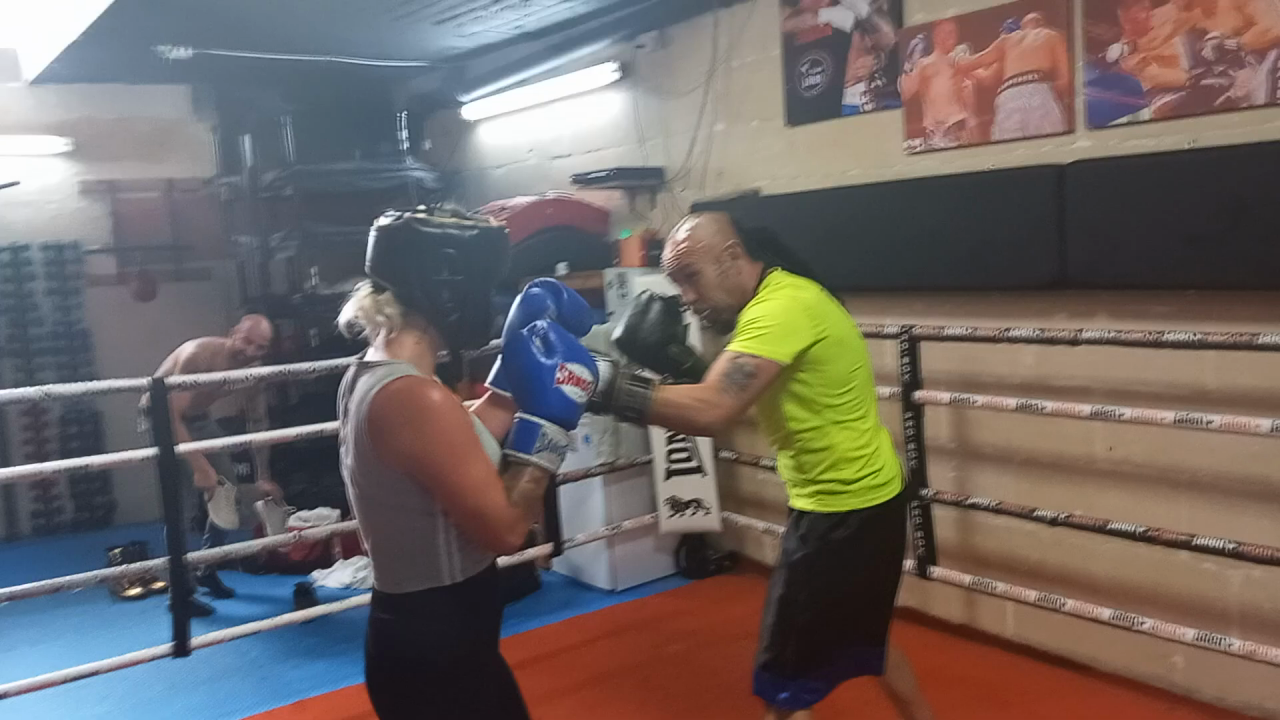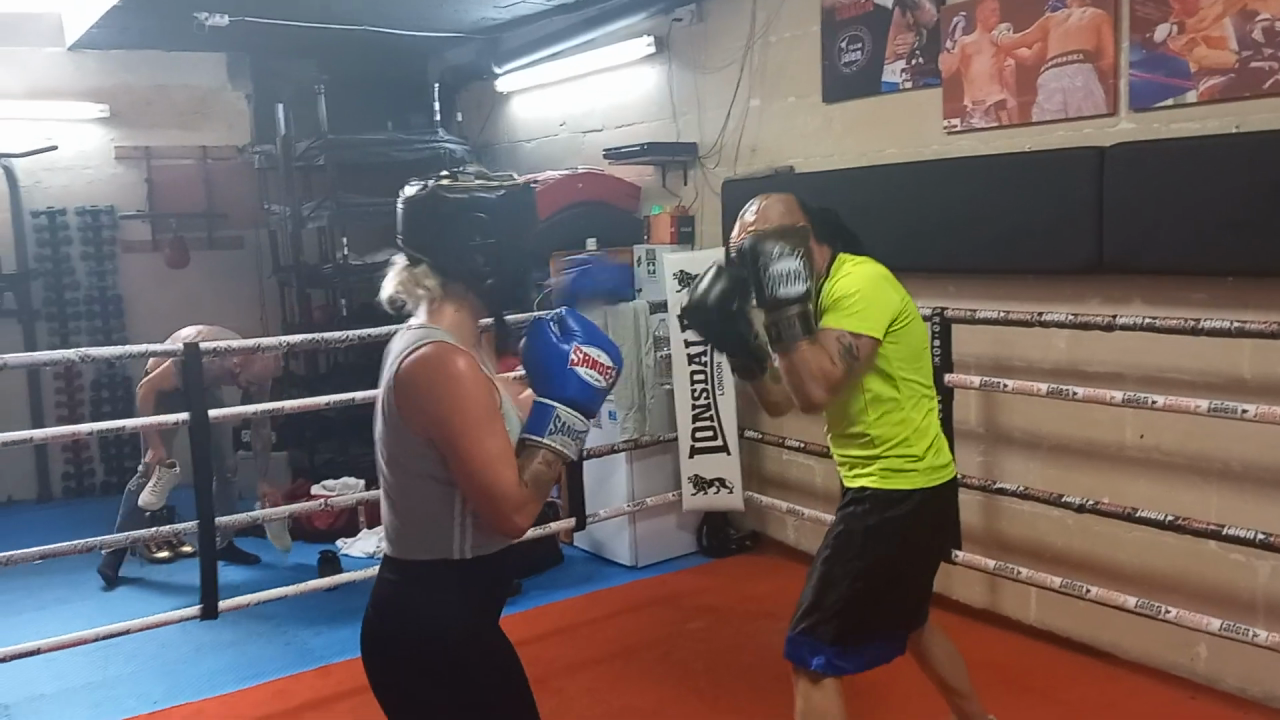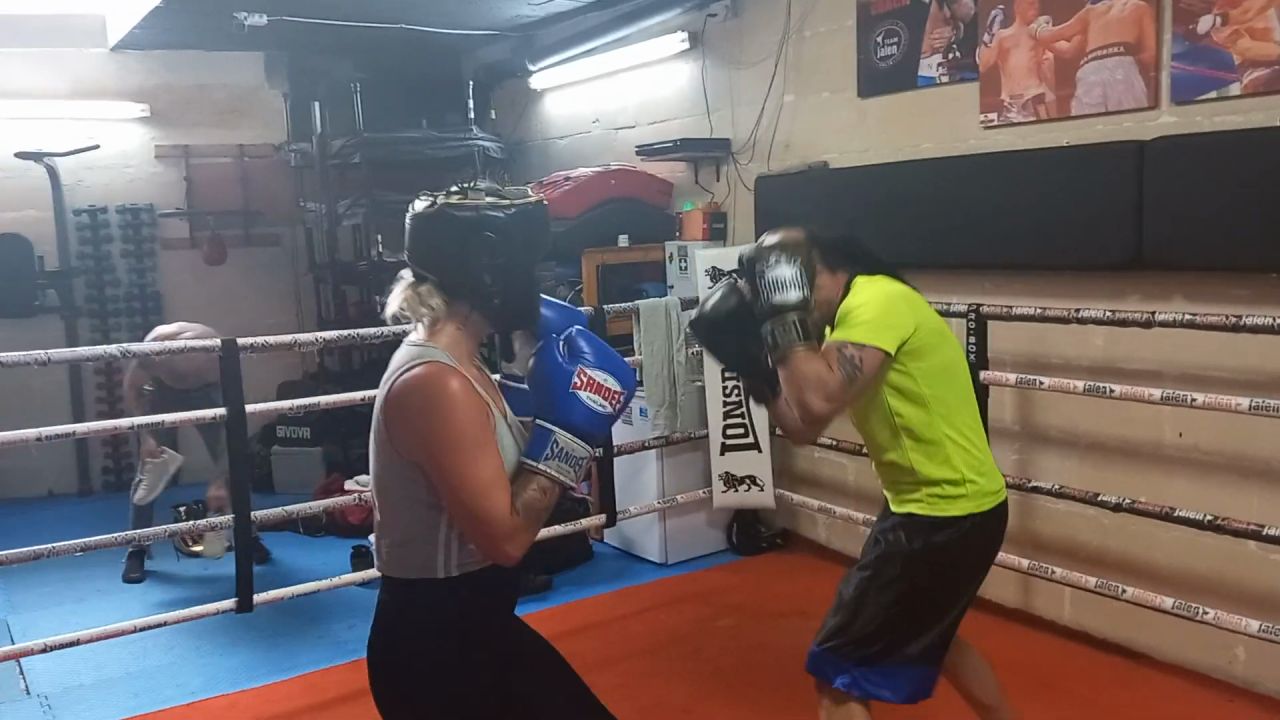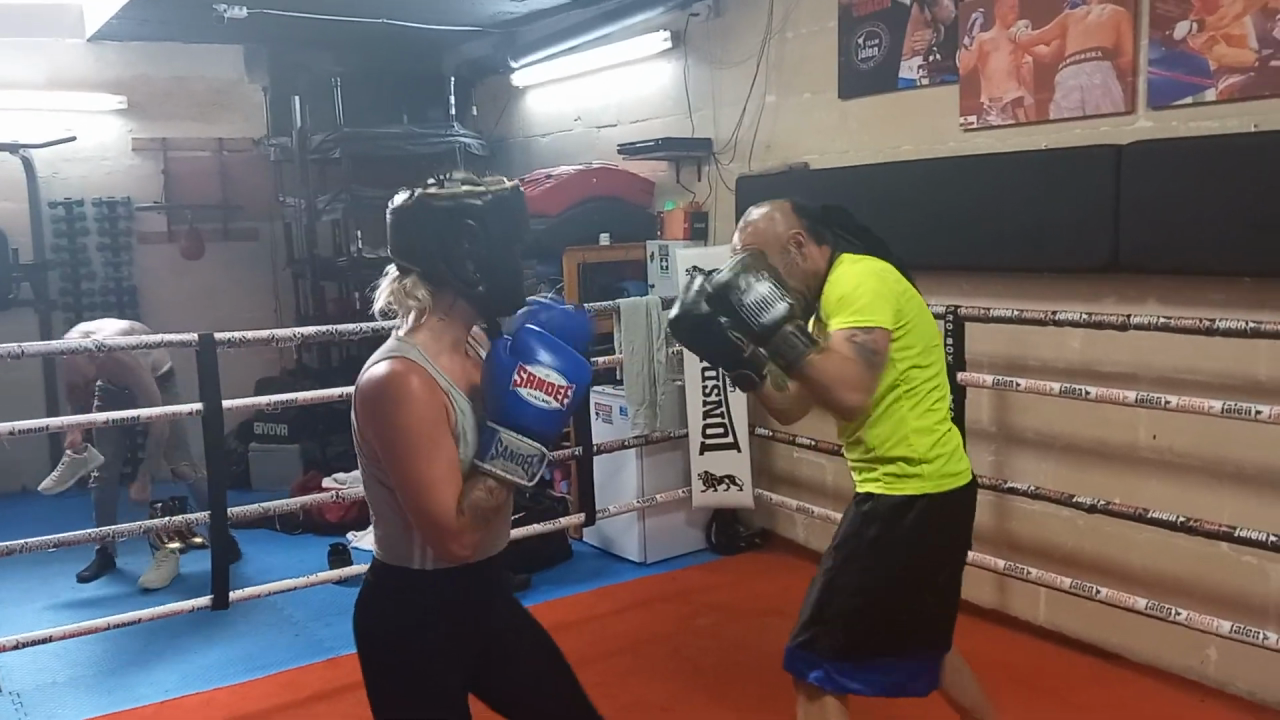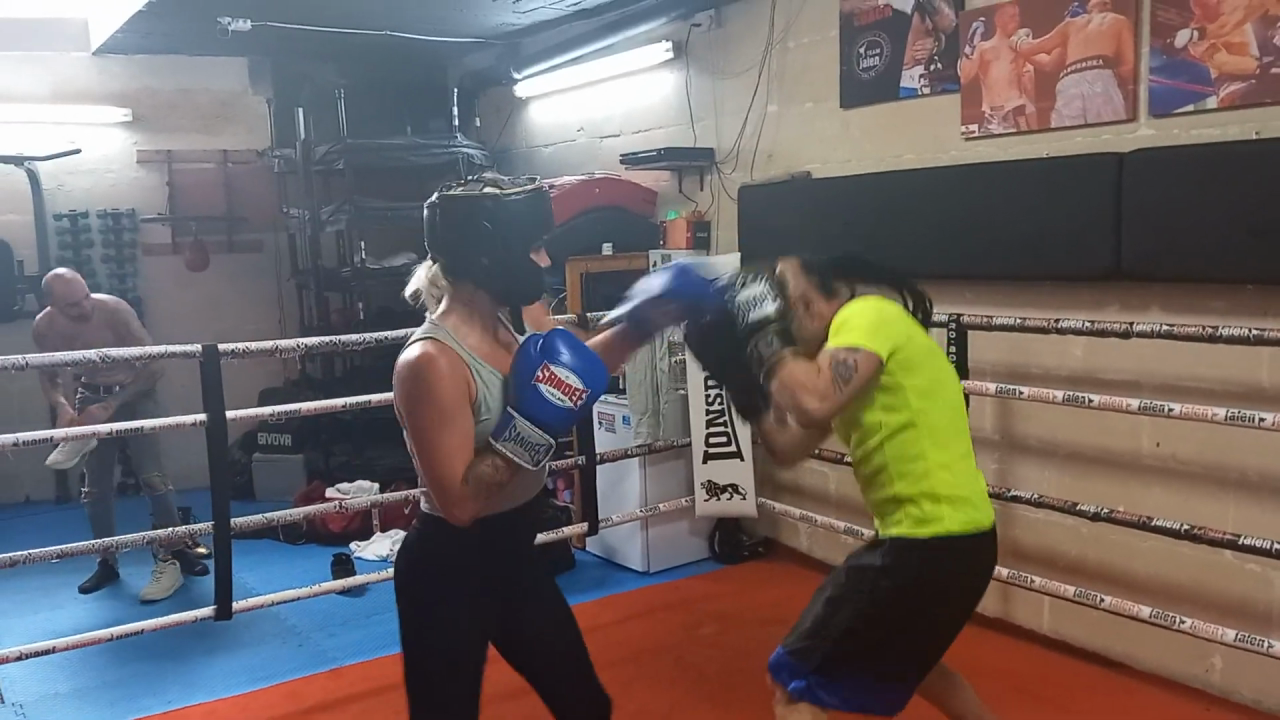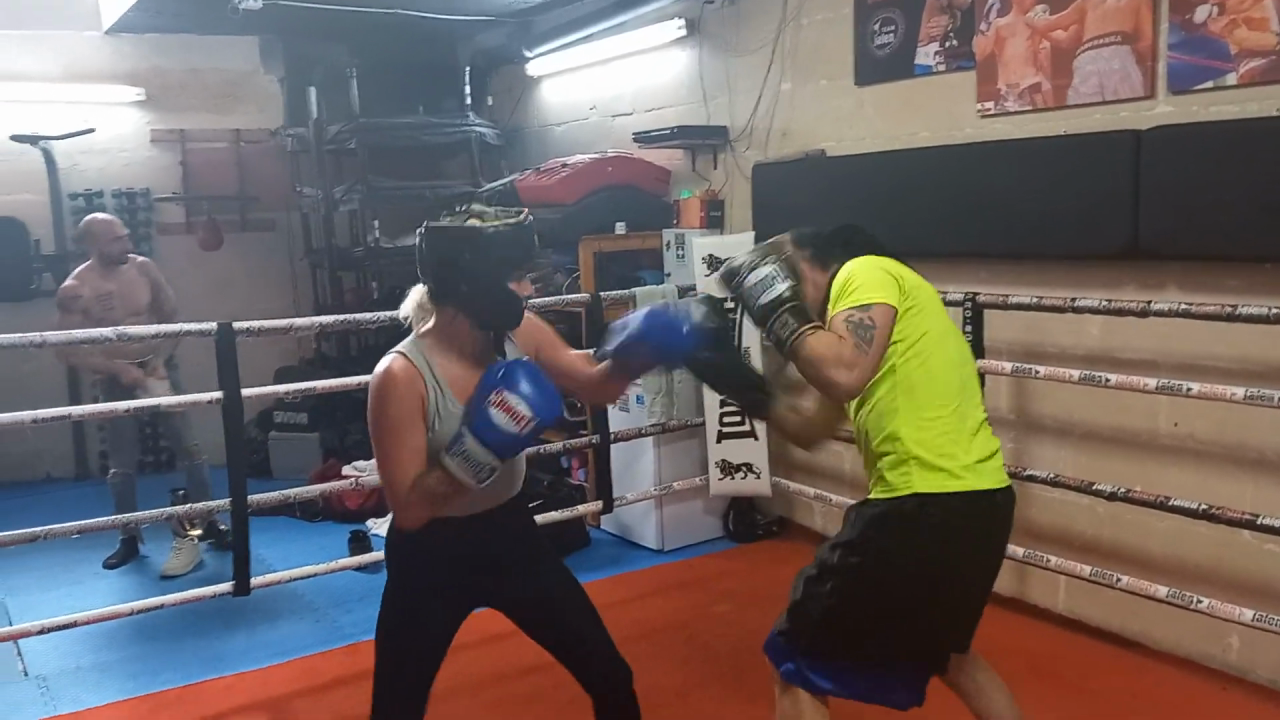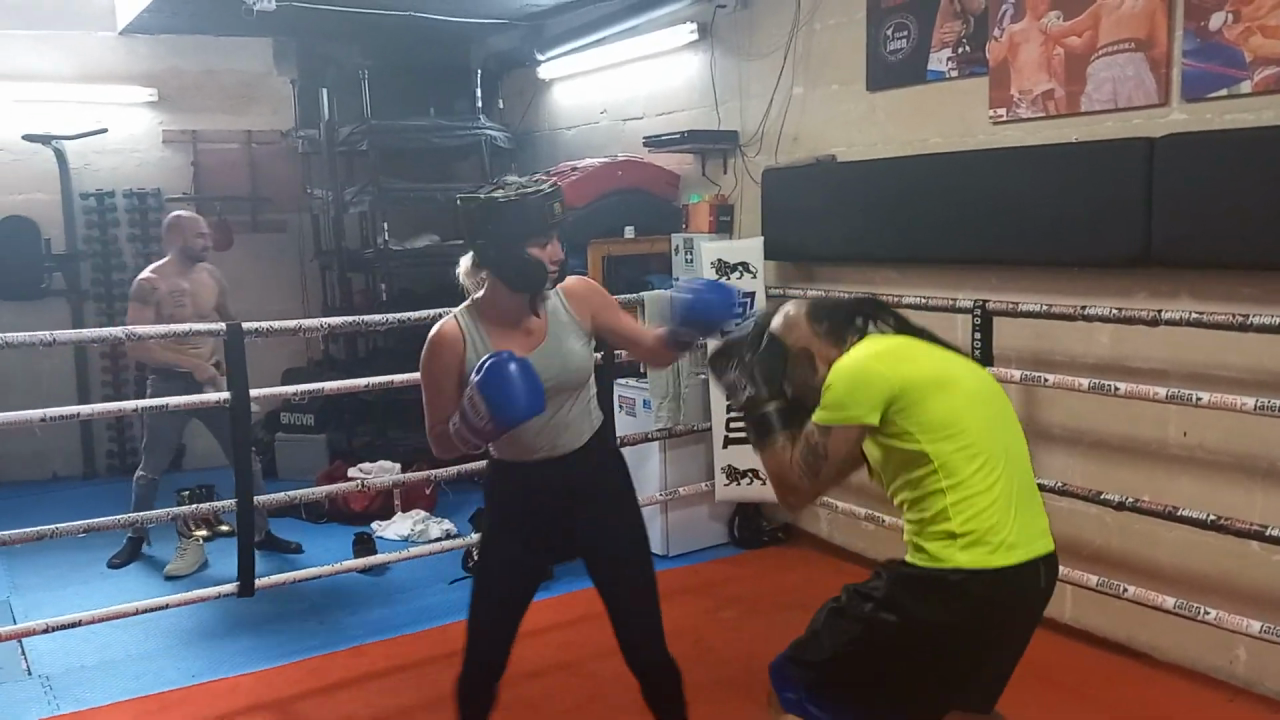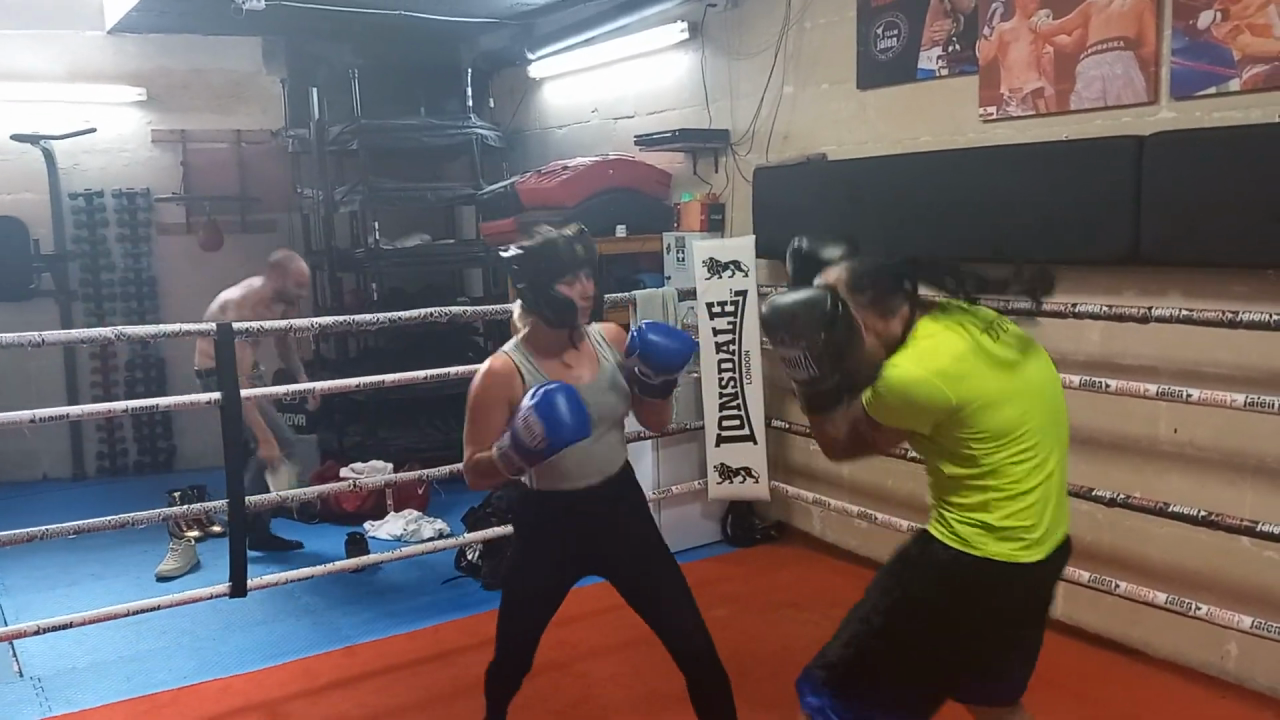
dt=0.4s
person 1, frame 1
left shoulder: (368, 376)
right shoulder: (416, 397)
right elbow: (505, 530)
left wrist: (519, 374)
right wrist: (549, 419)
left hip: (412, 632)
right hip: (437, 651)
person 1, frame 2
left shoulder: (438, 339)
right shoulder: (443, 363)
right elbow: (512, 509)
left wrist: (570, 325)
right wrist: (569, 403)
right hip: (427, 622)
person 1, frame 3
left shoulder: (452, 361)
right shoulder: (436, 385)
left elbow: (498, 451)
right elbow: (504, 539)
left wrist: (532, 382)
right wrist: (567, 428)
left hip: (480, 621)
right hip: (430, 638)
person 1, frame 4
left shoulder: (475, 339)
right shoulder: (399, 381)
right elbow: (457, 537)
left wrist: (548, 364)
right wrist: (520, 431)
left hip: (483, 595)
right hip: (414, 616)
person 1, frame 5
left shoulder: (501, 321)
right shoulder: (430, 362)
left elbow: (583, 359)
right elbow: (462, 505)
left wrist: (641, 314)
right wrist: (530, 421)
left hip: (512, 554)
right hip: (448, 567)
person 1, frame 6
left shoulder: (519, 332)
right shoulder: (401, 376)
left elbow: (591, 385)
right elbow: (410, 507)
left wrist: (633, 352)
right wrist: (485, 445)
left hip: (514, 538)
right hip: (436, 561)
left knee: (609, 678)
person 1, frame 7
left shoulder: (578, 296)
right shoulder: (451, 338)
left elbow: (658, 352)
right elbow: (442, 446)
left wrist: (690, 326)
right wrist: (477, 423)
left hip: (596, 482)
right hip: (517, 499)
left knee: (646, 652)
right knee: (483, 663)
person 1, frame 8
left shoulder: (612, 341)
right shoulder: (502, 371)
left elbow: (657, 421)
right elbow: (476, 473)
left wrist: (656, 382)
right wrist: (519, 444)
left hip: (620, 510)
right hip: (547, 522)
left knee: (695, 649)
right knee: (511, 662)
person 2, frame 1
left shoulder: (783, 308)
right shoulder: (771, 301)
left elbow: (708, 411)
right elbow: (724, 405)
left wrist: (609, 386)
right wrist: (663, 352)
left hip: (845, 513)
right hip: (862, 505)
right knee: (858, 634)
person 2, frame 2
left shoulder: (858, 283)
right shoulder: (824, 290)
left elbow: (815, 392)
right elbow: (778, 400)
left wrist: (787, 295)
right wrist: (733, 331)
left hip: (896, 494)
right hip: (913, 490)
left knee: (812, 656)
right knee: (905, 617)
person 2, frame 3
left shoulder: (875, 304)
right shoulder: (851, 316)
left elbow: (817, 404)
right elbow: (802, 426)
left wrist: (784, 311)
right wrist: (747, 362)
left hip: (945, 514)
right hip: (960, 508)
left knee: (838, 669)
right knee: (929, 628)
person 2, frame 4
left shoulder: (860, 278)
right shoulder: (831, 296)
left elbow: (851, 395)
right elbow: (788, 403)
left wrist: (776, 320)
right wrist: (733, 353)
left hip: (907, 503)
right hip: (937, 498)
left knee: (814, 668)
right knee: (919, 645)
person 2, frame 5
left shoulder: (869, 317)
right shoulder: (839, 350)
left elbow: (815, 405)
right elbow: (787, 448)
left wrist: (763, 330)
right wrist: (737, 375)
left hip: (932, 545)
right hip: (960, 541)
left knee: (791, 679)
right knee: (901, 660)
person 2, frame 6
left shoulder: (865, 274)
left elbow: (845, 375)
right elbow: (819, 423)
left wrist: (780, 308)
left hip: (922, 512)
right hip: (983, 503)
left knee: (794, 666)
right knee: (947, 654)
person 2, frame 7
left shoulder: (862, 367)
right shoulder: (916, 355)
left elbow: (797, 489)
right elbow: (832, 468)
left wrist: (757, 402)
right wrist: (781, 397)
left hip: (958, 579)
person 2, frame 8
left shoulder: (916, 375)
right shoulder: (973, 321)
left elbow: (844, 442)
left wrist: (811, 373)
left hip: (973, 564)
right hip: (1036, 552)
person 3, frame 1
right shoulder: (200, 357)
left elbow: (257, 422)
right elbow: (169, 415)
left wrist: (263, 476)
right wrist: (198, 466)
left hip: (199, 419)
left knee: (224, 491)
right knee: (184, 507)
left ankle: (205, 572)
person 3, frame 2
left shoulder: (258, 373)
right shoulder: (200, 356)
left elbow: (261, 428)
right elbow: (145, 390)
left wrist: (263, 482)
right wrist: (154, 445)
left hip: (204, 391)
right hip: (164, 389)
left knee: (227, 466)
right knee: (152, 468)
left ankle: (225, 544)
right ankle: (116, 550)
person 3, frame 3
left shoulder: (219, 362)
right elbow: (132, 390)
left wrist: (220, 482)
right wrist: (145, 437)
left hip: (207, 392)
right hip: (160, 390)
right knee: (149, 467)
left ankle: (249, 537)
right ankle: (137, 551)
person 3, frame 4
left shoulder: (128, 359)
right shoulder: (72, 351)
left elbow: (160, 425)
right elbow: (74, 388)
left wrist: (144, 481)
right wrist: (76, 430)
left hip: (156, 382)
right hip: (112, 389)
left knee: (183, 465)
right knee: (103, 472)
right ankle: (106, 552)
person 3, frame 5
left shoulder: (115, 312)
right shoulder: (45, 326)
left elbow: (153, 367)
right elbow: (49, 374)
left wrist: (113, 404)
right wrist: (62, 405)
left hip: (132, 395)
right hip: (90, 399)
left knee: (152, 477)
right knee: (95, 486)
left ankle: (175, 551)
right ankle: (107, 562)
person 3, frame 6
left shoulder: (144, 269)
right shoulder: (75, 291)
left elbow: (173, 318)
right elbow: (66, 350)
left wrist: (160, 359)
right wrist: (117, 368)
left hip: (156, 370)
right hip: (117, 379)
left knee: (189, 449)
right knee: (122, 465)
left ankle: (208, 524)
right ankle: (129, 539)
person 3, frame 7
left shoulder: (211, 275)
right shoulder: (149, 285)
left elbow: (229, 322)
right elbow: (136, 346)
right wrist: (193, 365)
left hip: (214, 377)
right hip: (170, 381)
right knee: (152, 465)
left ankle: (261, 533)
right ankle: (136, 538)
person 3, frame 8
left shoulder: (276, 297)
right shoulder: (244, 308)
left elbow: (284, 342)
right elbow: (239, 382)
left wrist: (302, 378)
right wrist: (264, 439)
left hip: (247, 369)
right hip: (218, 373)
left knee: (273, 444)
right knee: (279, 443)
left ankle: (260, 530)
right ankle: (256, 524)
